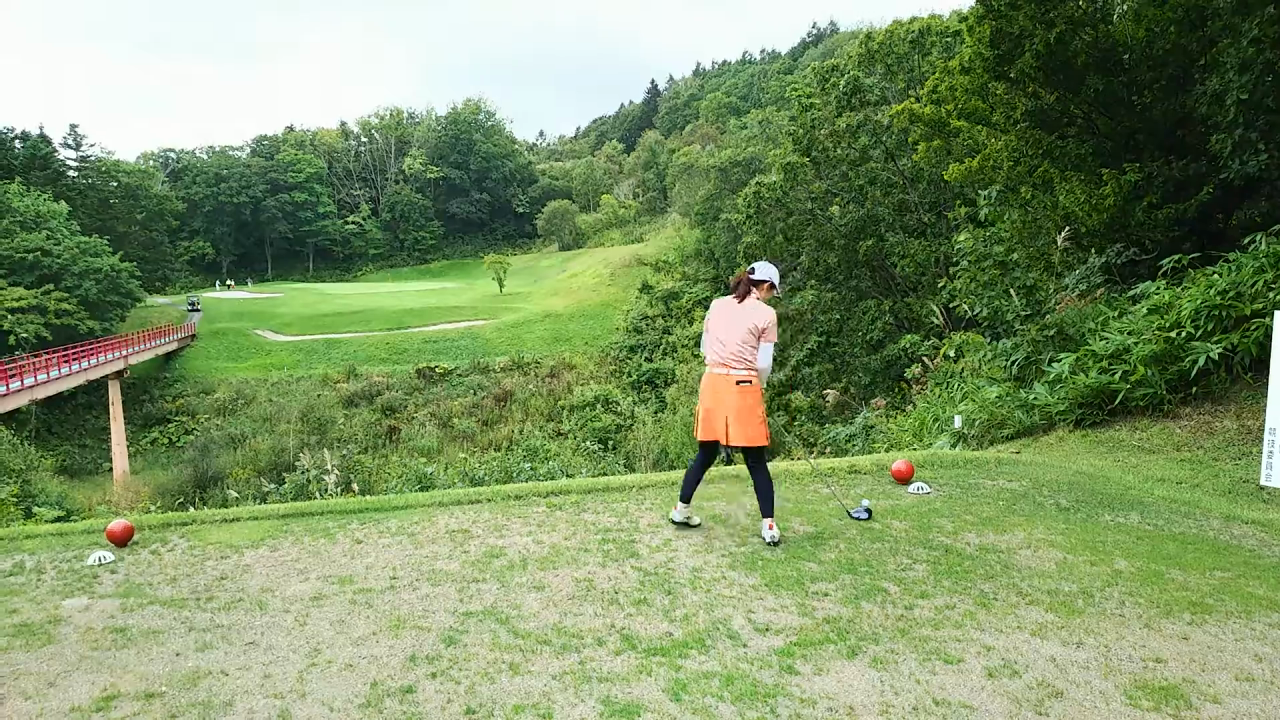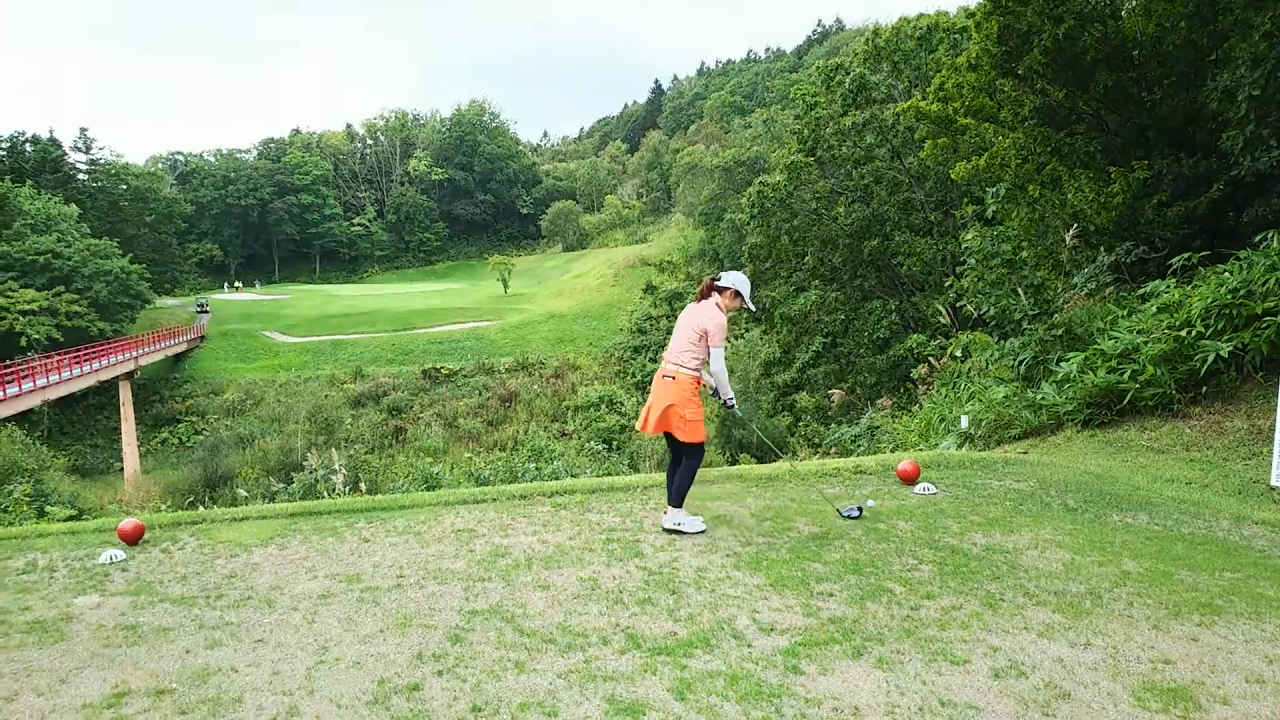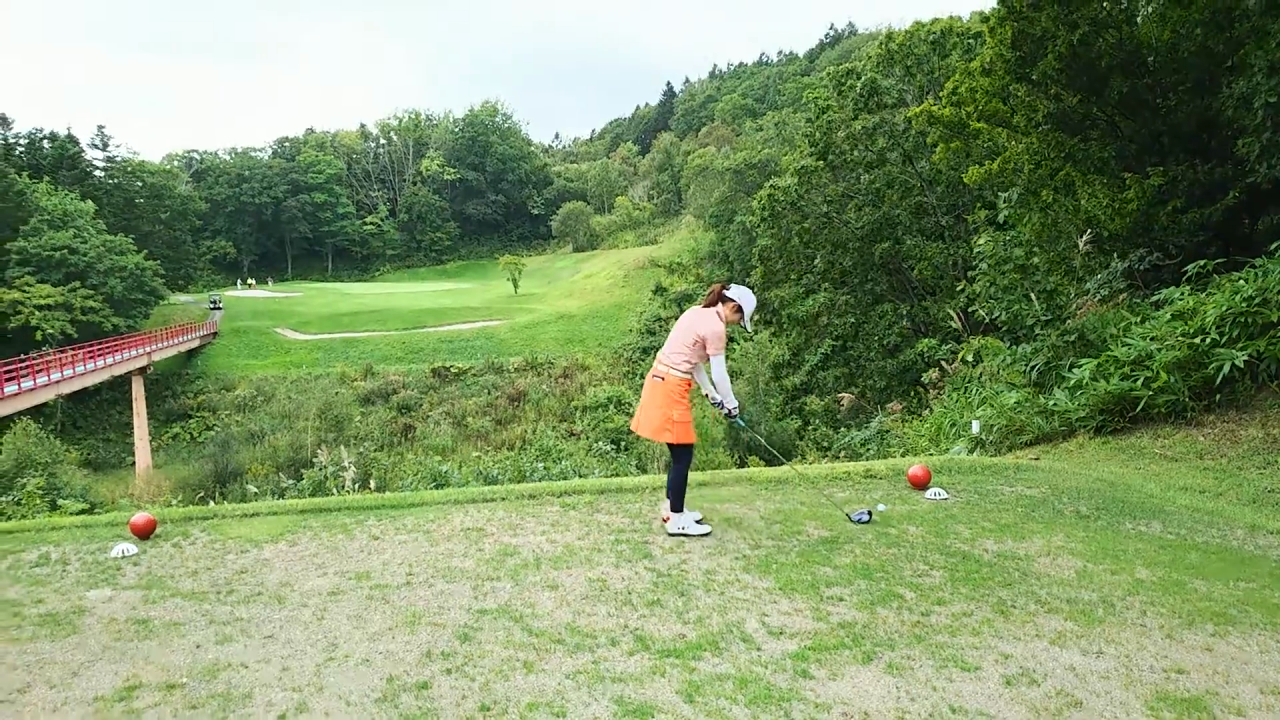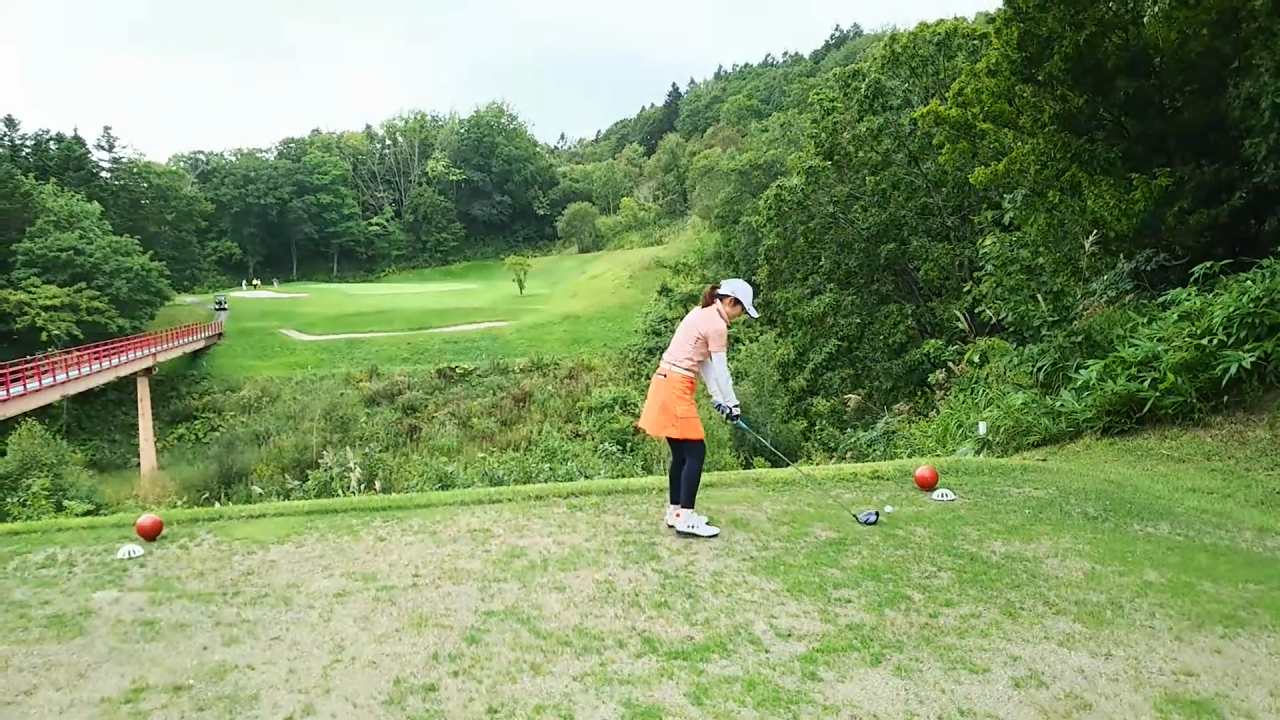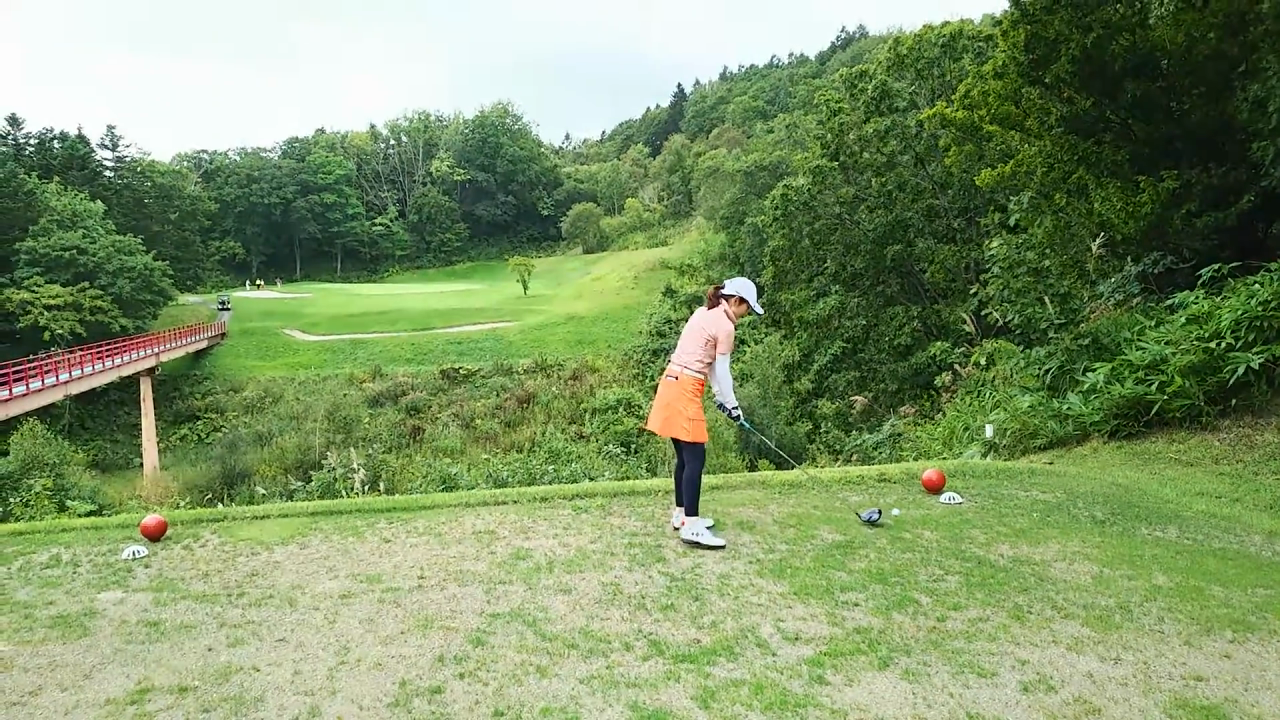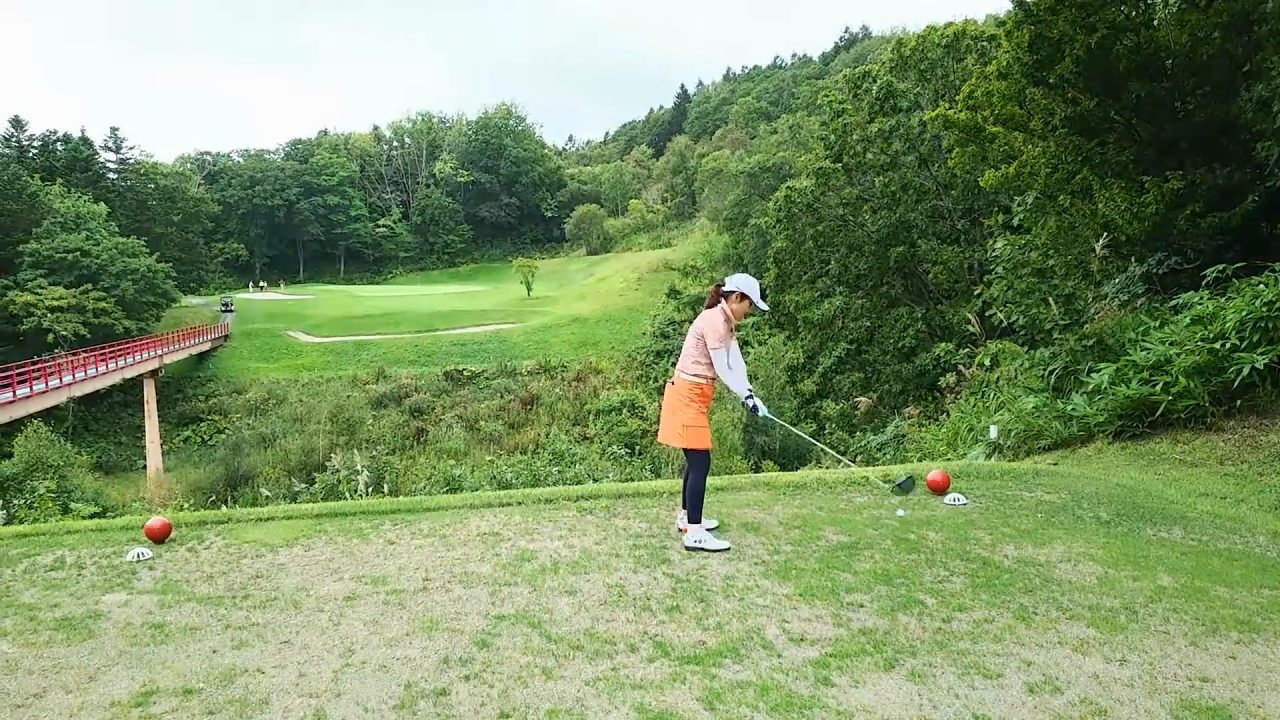
dt=0.4s
person 1, frame 1
left shoulder: (717, 305)
right shoulder: (766, 315)
left elbow: (705, 348)
right elbow: (764, 364)
right wrist: (758, 385)
left hip: (712, 385)
right hip: (743, 390)
left knee: (706, 454)
right knee: (757, 462)
left ankle: (681, 509)
right ankle: (769, 525)
person 1, frame 2
left shoulder: (695, 308)
right shoulder: (717, 318)
right elbow: (717, 366)
left wrist: (710, 384)
right wrist: (728, 396)
left hip: (666, 381)
right hip: (681, 388)
left knee: (678, 453)
right knee: (694, 454)
left ankle: (674, 511)
right ankle: (674, 515)
person 1, frame 3
left shoulder: (697, 313)
right shoulder: (715, 327)
right elbow: (719, 373)
left wrist: (711, 394)
right wrist: (731, 404)
left hip: (660, 382)
right hip: (671, 388)
left knee: (678, 452)
right knee: (683, 455)
left ankle: (671, 507)
right ankle: (676, 520)
person 1, frame 4
left shoulder: (702, 313)
right shoulder: (716, 324)
right elbow: (721, 370)
left wrist: (717, 397)
right wrist: (732, 404)
left hip: (667, 383)
right hip: (675, 388)
left knee: (681, 454)
right knee: (695, 453)
left ankle: (676, 511)
right ankle: (686, 518)
person 1, frame 5
left shoulder: (703, 313)
right shoulder: (725, 326)
right elbow: (722, 371)
left wrist: (718, 394)
right wrist: (731, 404)
left hip: (673, 383)
right hip: (684, 389)
left knee: (685, 456)
right knee: (695, 458)
left ankle: (682, 513)
right ankle: (691, 527)
person 1, frame 6
left shoulder: (726, 321)
right shoulder: (712, 320)
left elbow: (735, 358)
right elbow: (720, 367)
left wrist: (748, 393)
right wrist: (745, 395)
left hip: (696, 395)
right hip: (688, 393)
left knee: (698, 459)
right knee: (699, 463)
left ankle: (687, 515)
right ankle: (693, 533)
